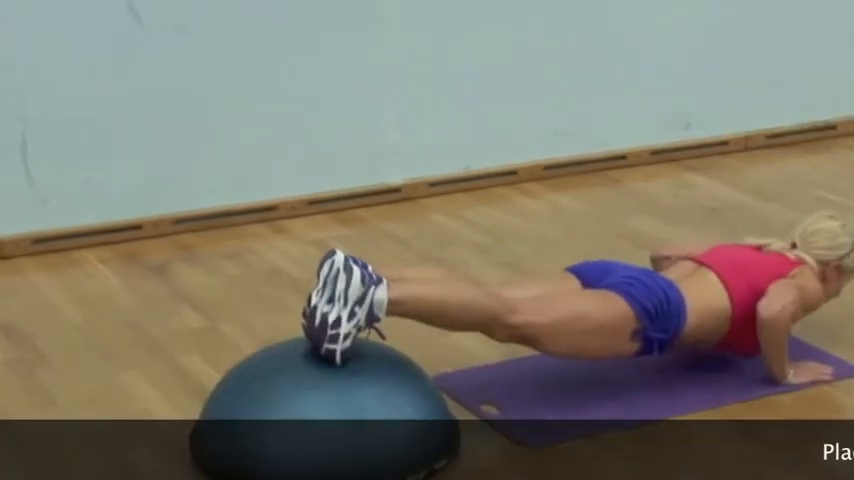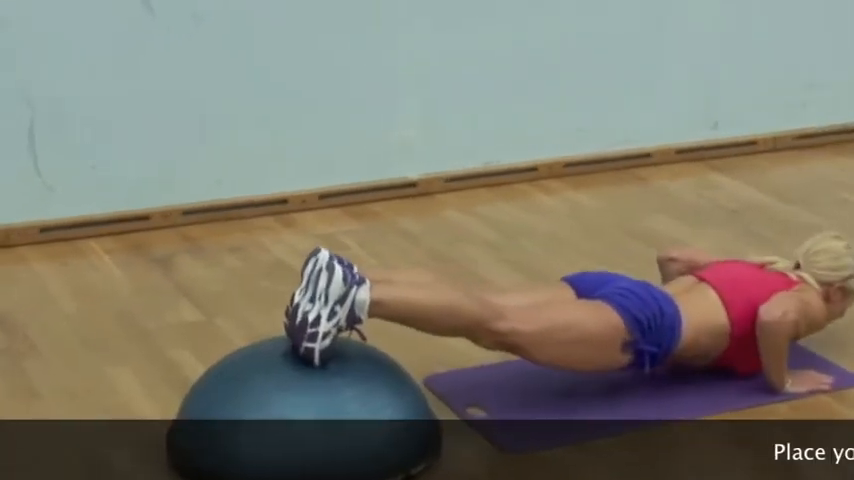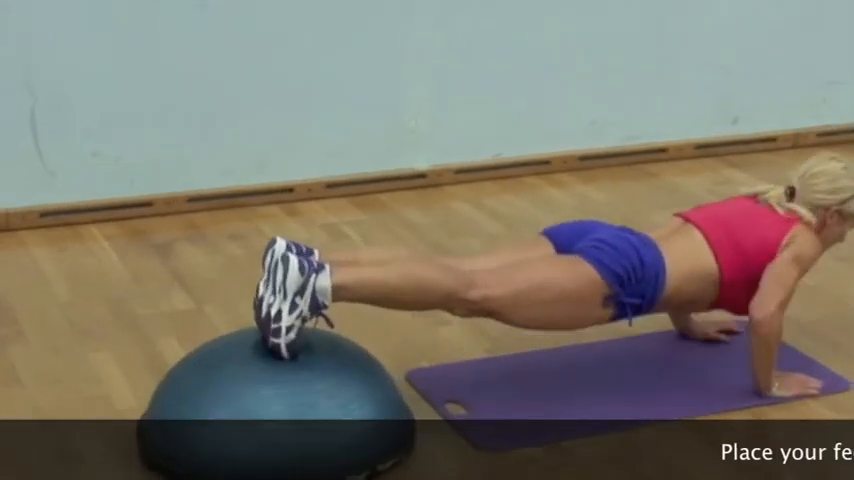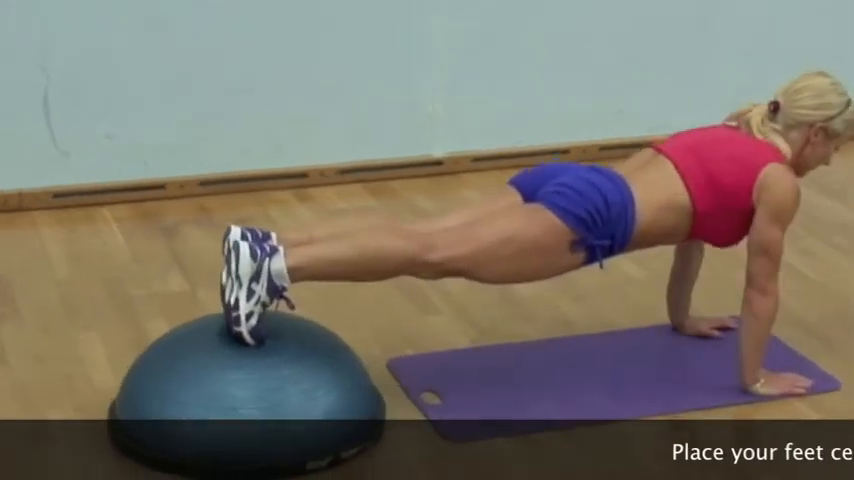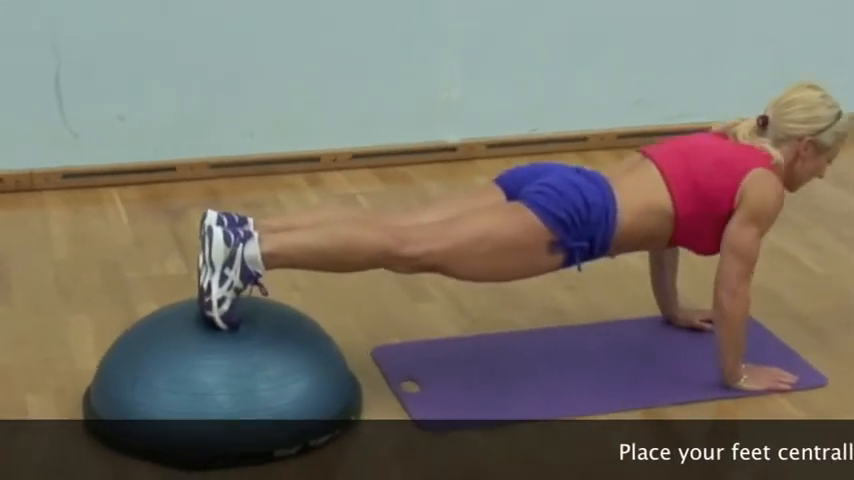
dt=0.5s
person 1, frame 1
left shoulder: (751, 253)
right shoulder: (807, 284)
left elbow: (662, 254)
right elbow: (770, 312)
right wrist: (783, 372)
left hip: (612, 275)
right hip: (646, 309)
left knee: (495, 303)
right knee: (516, 321)
left ankle: (360, 277)
right ankle: (377, 297)
person 1, frame 2
left shoulder: (757, 269)
left elbow: (671, 256)
right elbow: (771, 319)
right wrist: (782, 381)
left hip: (612, 287)
right hip: (641, 322)
left knee: (484, 307)
right knee: (502, 328)
left ankle: (344, 276)
right ankle: (357, 297)
person 1, frame 3
left shoulder: (750, 205)
right shoulder: (803, 242)
right elbow: (764, 314)
left wrist: (686, 323)
right wrist: (768, 383)
left hip: (596, 239)
right hip: (620, 274)
left knee: (456, 275)
right knee: (475, 295)
left ankle: (307, 262)
right ankle: (320, 285)
person 1, frame 4
left shoulder: (730, 138)
right shoulder: (779, 182)
left elbow: (691, 225)
right elbow: (761, 290)
left wrist: (680, 318)
right wrist: (755, 379)
left hip: (568, 182)
right hip: (591, 214)
left knee: (421, 236)
right knee: (436, 256)
left ankle: (265, 246)
right ankle: (275, 270)
person 1, frame 5
left shoulder: (722, 146)
right shoulder: (765, 187)
left elbow: (666, 221)
right elbow: (732, 291)
left wrist: (671, 311)
right wrist: (736, 372)
left hip: (550, 182)
right hip: (572, 217)
left knee: (396, 227)
right knee: (413, 250)
left ankle: (241, 231)
right ankle: (251, 253)
